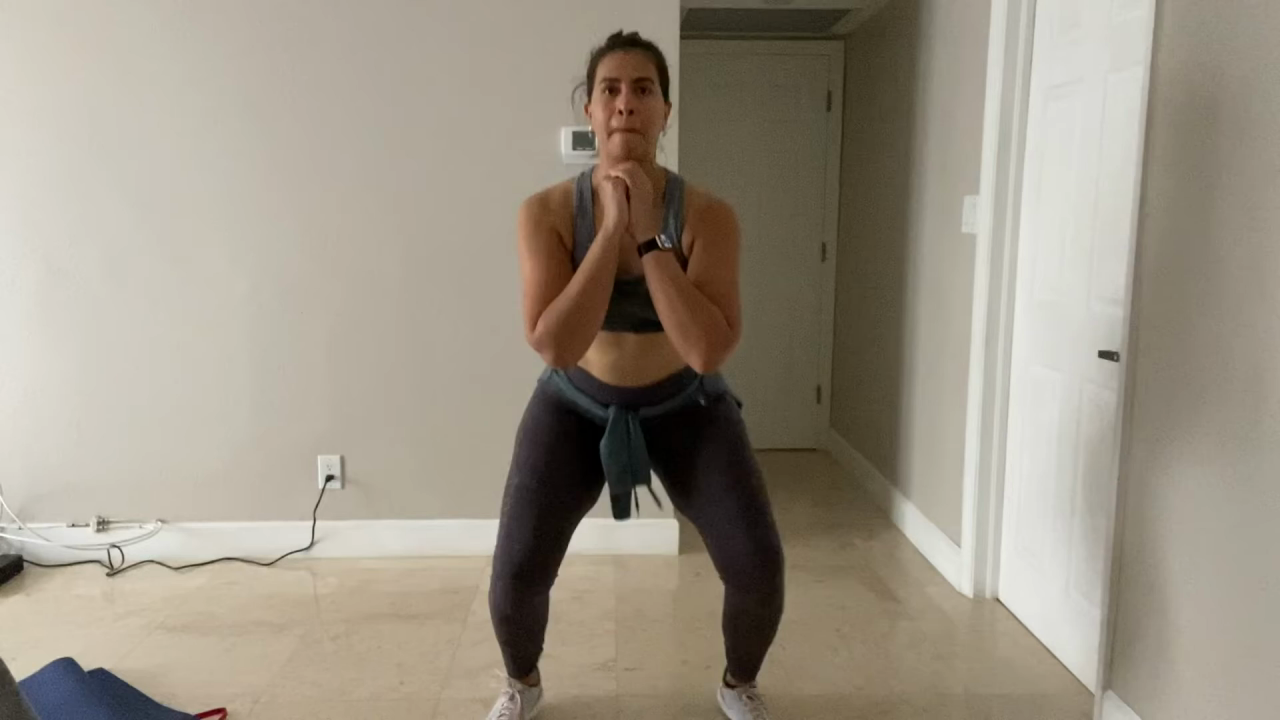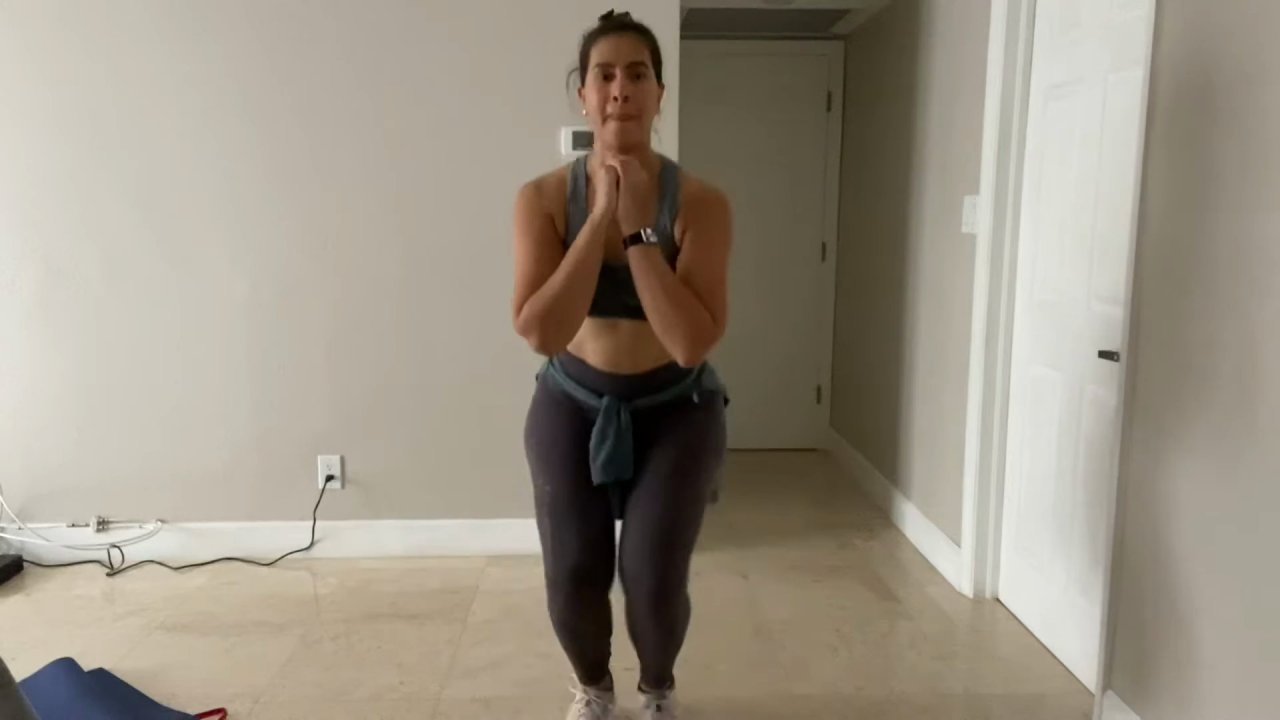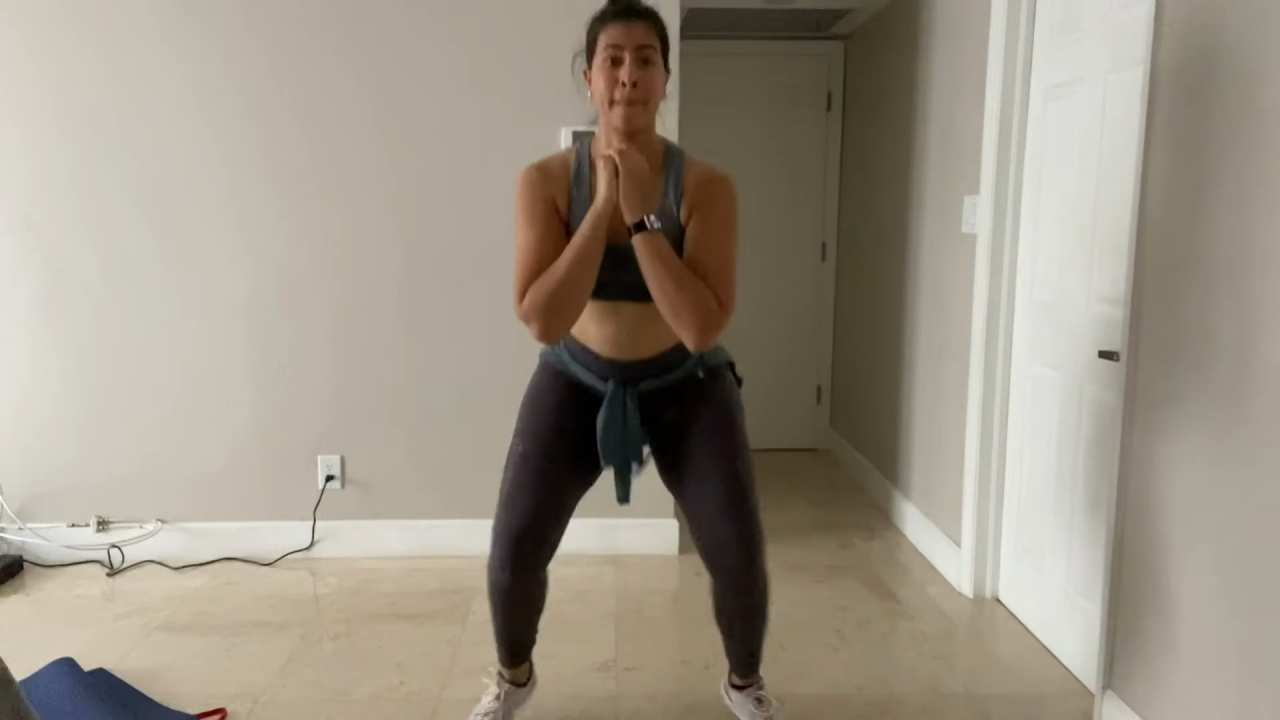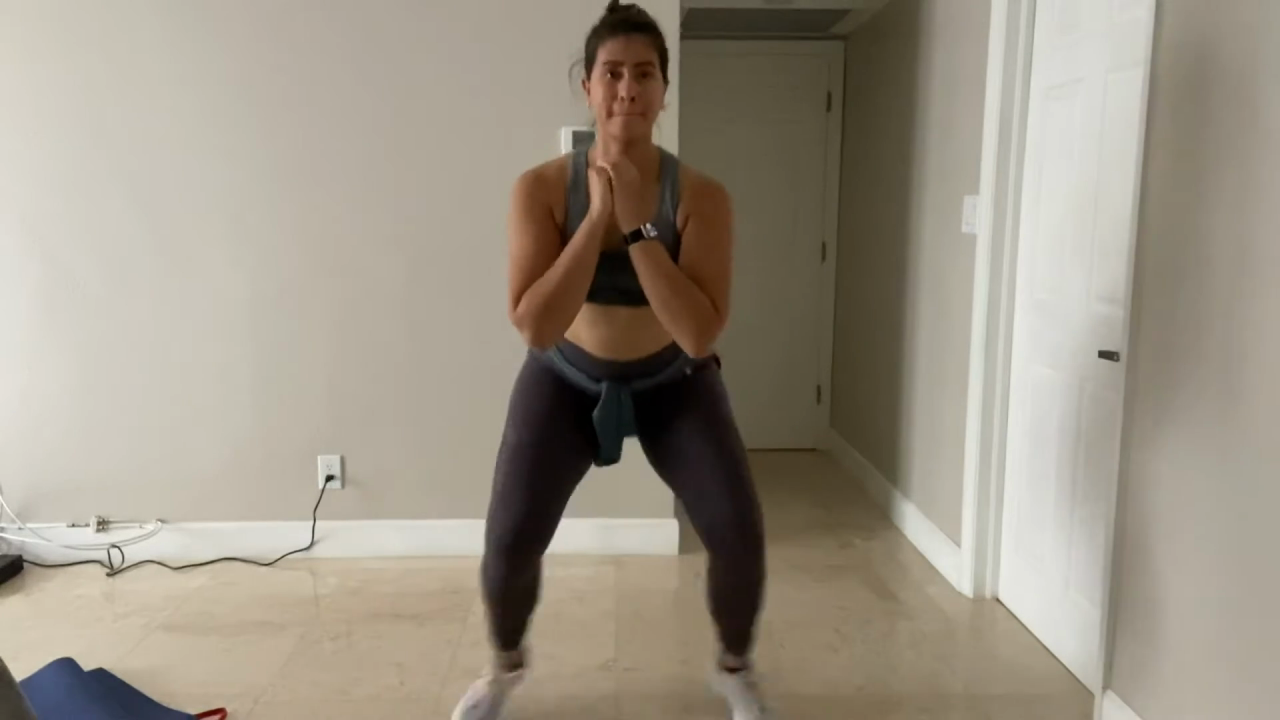
dt=0.5s
person 1, frame 1
left shoulder: (706, 214)
right shoulder: (546, 211)
left elbow: (710, 350)
right elbow: (554, 347)
left wrist: (648, 238)
right wrist: (611, 233)
left hip: (683, 410)
right hip: (576, 409)
left knee: (758, 564)
right knee: (517, 571)
person 1, frame 2
left shoulder: (700, 202)
right shoulder: (543, 197)
left elbow: (695, 341)
right elbow: (540, 334)
left wrist: (638, 230)
right wrist: (601, 218)
left hip: (675, 405)
right hip: (574, 402)
left knee: (653, 577)
right knee: (575, 578)
person 1, frame 3
left shoulder: (705, 186)
right shoulder: (546, 179)
left elbow: (704, 327)
right elbow: (540, 323)
left wrist: (640, 218)
right wrist: (602, 209)
left hip: (684, 384)
right hip: (576, 382)
left knee: (739, 552)
right knee: (513, 548)
person 1, frame 4
left shoulder: (700, 195)
right shoulder: (541, 188)
left elbow: (700, 334)
right elbow: (534, 328)
left wrist: (638, 227)
right wrist: (598, 219)
left hip: (673, 384)
right hip: (566, 381)
left knee: (739, 533)
right knee: (512, 540)
right ankle: (506, 662)
